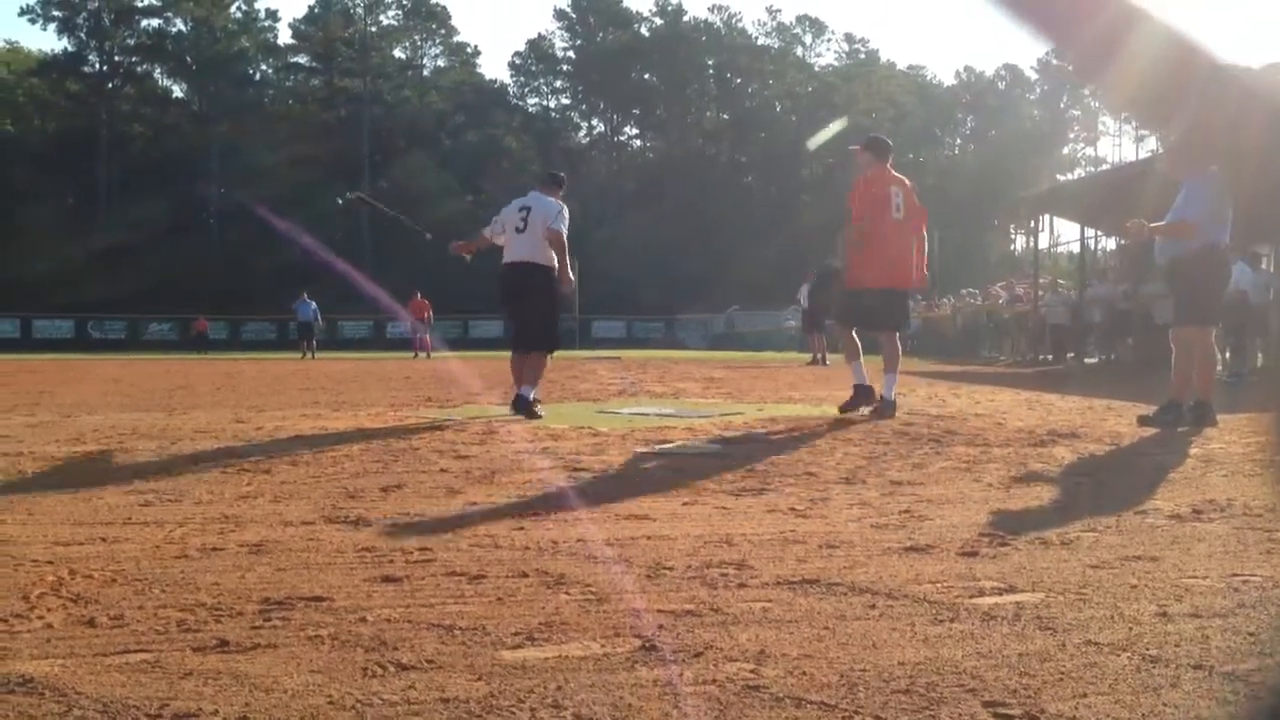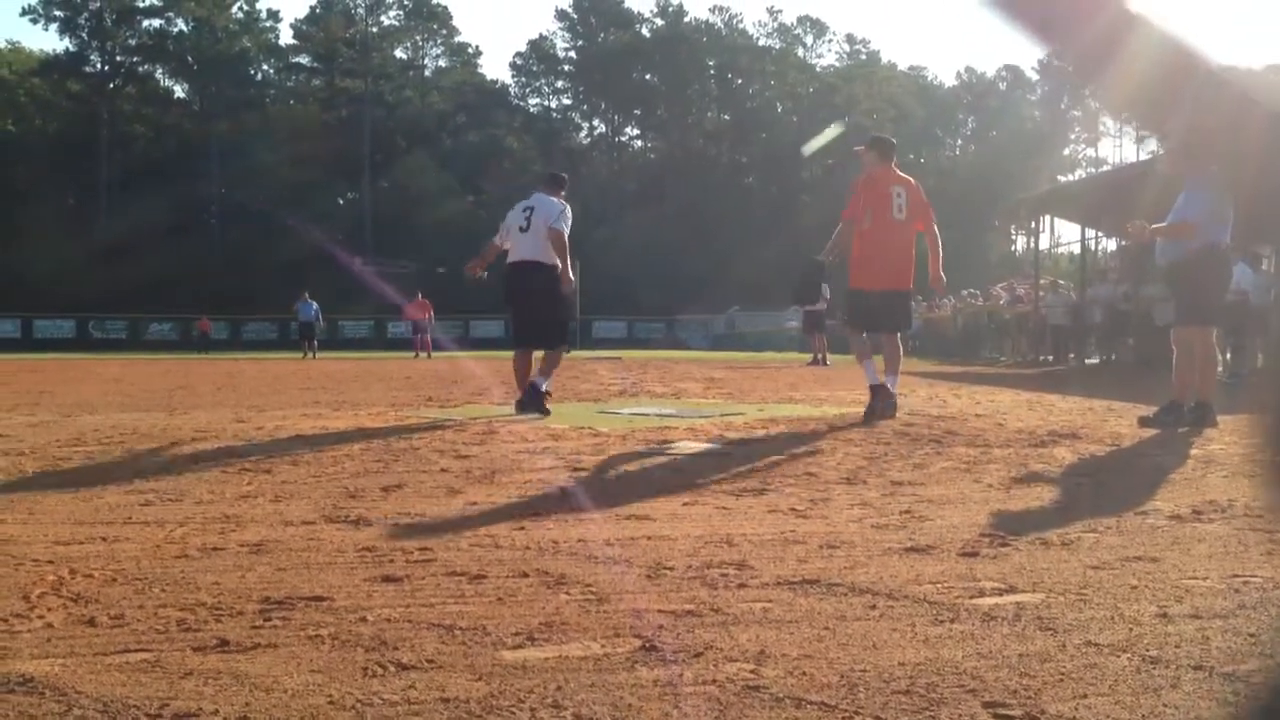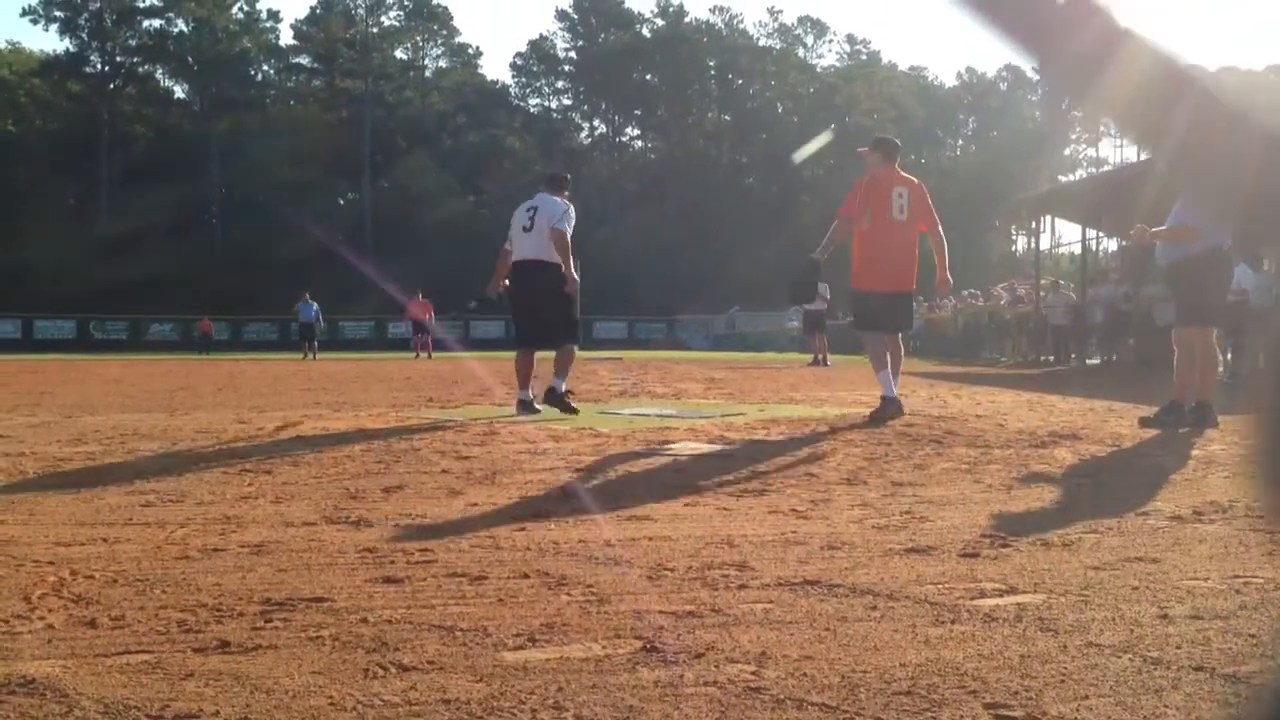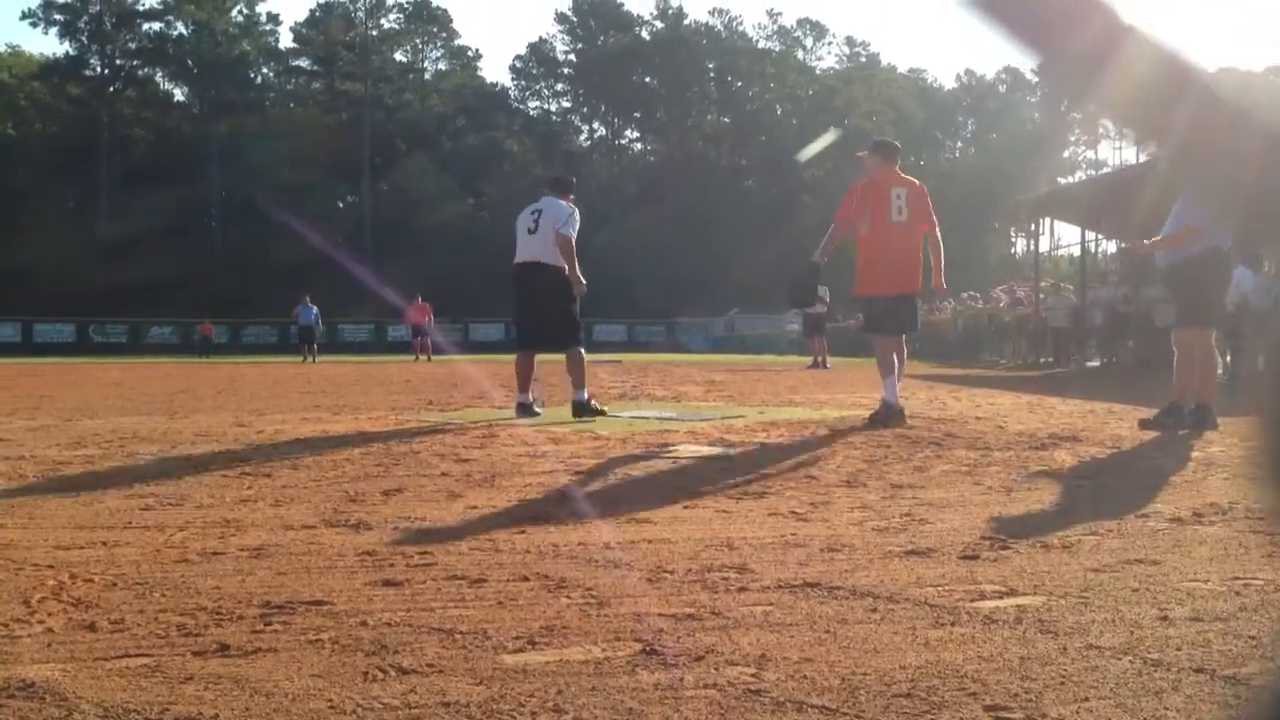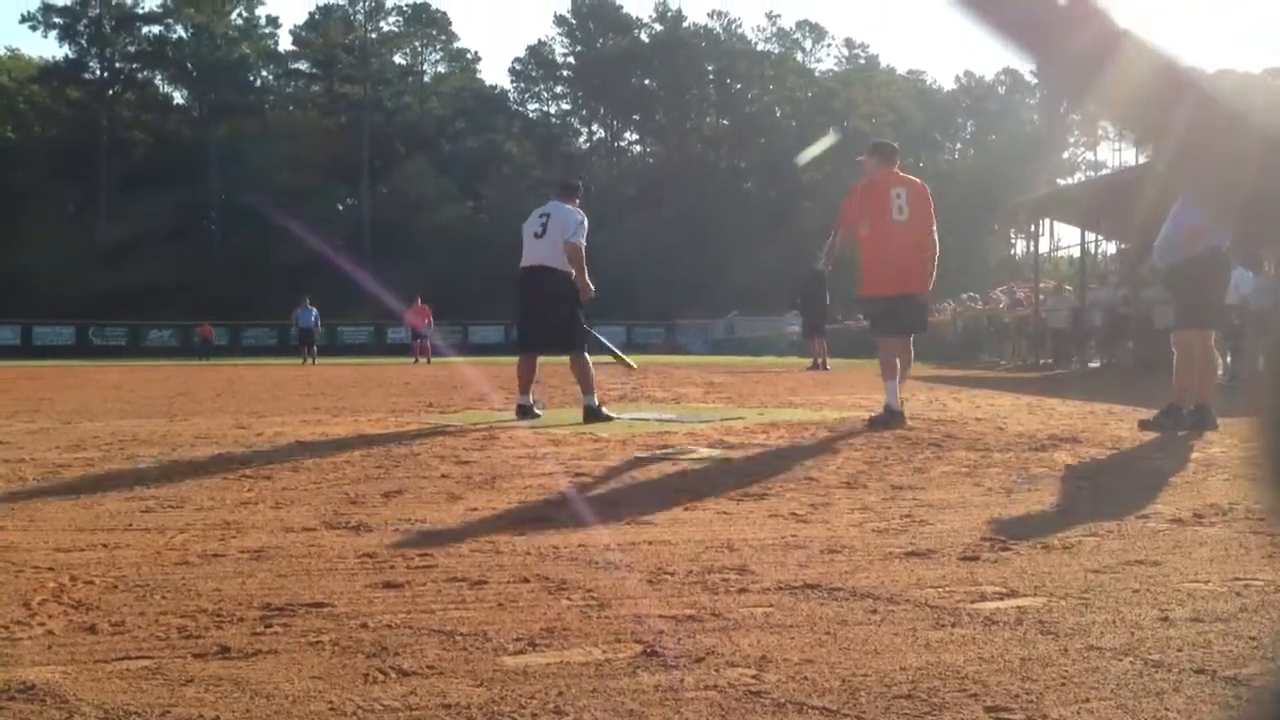
dt=0.1s
person 1, frame 1
left shoulder: (866, 181)
right shoulder: (905, 185)
left elbow: (858, 225)
right elbow: (919, 229)
left wrist: (840, 260)
right wrist: (920, 267)
left hip: (867, 274)
right hip: (901, 275)
left knee: (846, 326)
right knee: (889, 334)
left ankle: (862, 387)
right ankle: (888, 398)
person 1, frame 2
left shoulder: (867, 182)
right shoulder: (911, 186)
left elbow: (850, 224)
right elbow: (931, 231)
left wrist: (827, 254)
right wrist: (936, 269)
left hip: (868, 275)
right hip: (901, 276)
left knee: (857, 332)
right knee: (891, 335)
left ankle: (878, 388)
right ankle: (888, 394)
person 1, frame 3
left shoulder: (868, 183)
right shoulder: (915, 187)
left elbow: (845, 224)
right elbow: (935, 231)
left wrist: (820, 253)
right wrist: (943, 270)
left hip: (871, 276)
right hip: (903, 277)
left knee: (870, 336)
right knee: (893, 336)
left ankle: (890, 397)
right ankle: (890, 396)
person 1, frame 4
left shoulder: (866, 186)
right shoulder: (916, 188)
left elbow: (842, 226)
right elbow: (933, 234)
left wrist: (821, 255)
right wrist: (938, 274)
left hip: (876, 278)
right hip: (908, 278)
left knee: (881, 339)
right knee: (898, 339)
left ankle: (893, 405)
right ankle: (890, 400)
person 1, frame 5
left shoulder: (865, 187)
right shoulder: (918, 187)
left elbow: (845, 230)
right elbow: (930, 234)
left wrist: (826, 262)
right wrist: (929, 273)
left hip: (880, 279)
right hip: (913, 278)
left knee: (886, 341)
right knee: (904, 341)
left ankle: (893, 408)
right ankle: (894, 400)
person 2, frame 1
left shoulder: (1207, 180)
right shoulder: (1196, 183)
left elbow: (1189, 227)
left wrist: (1149, 230)
right wrist: (1150, 231)
left hip: (1201, 266)
right hip: (1189, 267)
left knee: (1196, 335)
right knee: (1182, 337)
left ankle: (1201, 406)
right ankle: (1184, 405)
person 2, frame 2
left shoulder: (1208, 182)
right shoulder: (1196, 186)
left elbow: (1190, 227)
left wrist: (1150, 231)
right wrist: (1151, 232)
left hip: (1202, 265)
right hip: (1190, 266)
left knee: (1196, 334)
right knee: (1184, 335)
left ankle: (1202, 407)
right ankle: (1187, 406)
person 2, frame 3
right shoulder: (1194, 194)
left elbow: (1191, 230)
left wrist: (1150, 235)
right wrist: (1152, 235)
left hip: (1204, 264)
right hip: (1188, 271)
left knee: (1198, 337)
right knee: (1184, 339)
left ankle: (1202, 410)
right ankle: (1188, 408)
person 2, frame 4
right shoulder: (1192, 191)
left elbow: (1194, 232)
left wrist: (1154, 245)
right wrist: (1157, 245)
left hip: (1202, 267)
right hip: (1190, 269)
left knee: (1196, 339)
right knee: (1186, 341)
left ankle: (1199, 410)
right ankle: (1191, 409)
person 2, frame 5
right shoulder: (1192, 192)
left elbow: (1198, 232)
left wrist: (1158, 257)
right wrist: (1161, 256)
left hip: (1201, 268)
right hip: (1190, 269)
left knee: (1194, 340)
right knee: (1185, 342)
left ankle: (1196, 411)
right ankle: (1191, 410)
person 3, frame 1
left shoulder: (512, 208)
right shoulder: (556, 207)
left elbow: (487, 237)
right elbow: (556, 237)
left wrist: (463, 247)
right wrist: (566, 272)
left hip: (511, 274)
right hip: (540, 276)
left knee: (520, 342)
right knee: (541, 344)
left ankle: (522, 396)
right ankle: (525, 397)
person 3, frame 2
left shoulder: (517, 209)
right shoulder: (559, 207)
left elbow: (496, 244)
right elbow: (556, 234)
left wrist: (477, 264)
right wrist: (566, 271)
left hip: (516, 273)
right hip: (546, 275)
left knee: (524, 341)
right knee: (557, 339)
left ankle: (523, 398)
right ankle: (536, 387)
person 3, frame 3
left shoulder: (522, 210)
right shoulder: (563, 207)
left elbow: (508, 250)
right elbow: (559, 235)
left wrist: (498, 279)
right wrist: (570, 271)
left hip: (521, 273)
right hip: (549, 273)
left knee: (526, 341)
right knee: (566, 336)
left ankle: (524, 398)
right ankle: (557, 389)
person 3, frame 4
left shoulder: (526, 213)
right shoulder: (568, 210)
right elbow: (563, 239)
right wrist: (575, 275)
left hip: (522, 273)
right hip: (551, 276)
left knee: (526, 343)
right knee: (571, 341)
left ankle: (524, 401)
right ankle: (581, 399)
person 3, frame 5
left shoulder: (533, 217)
right shoulder: (575, 216)
right elbow: (573, 247)
right wrist: (584, 282)
left hip: (528, 277)
right hip: (558, 280)
left knee: (528, 346)
right knee: (576, 346)
left ankle: (524, 403)
right ankle: (591, 405)
